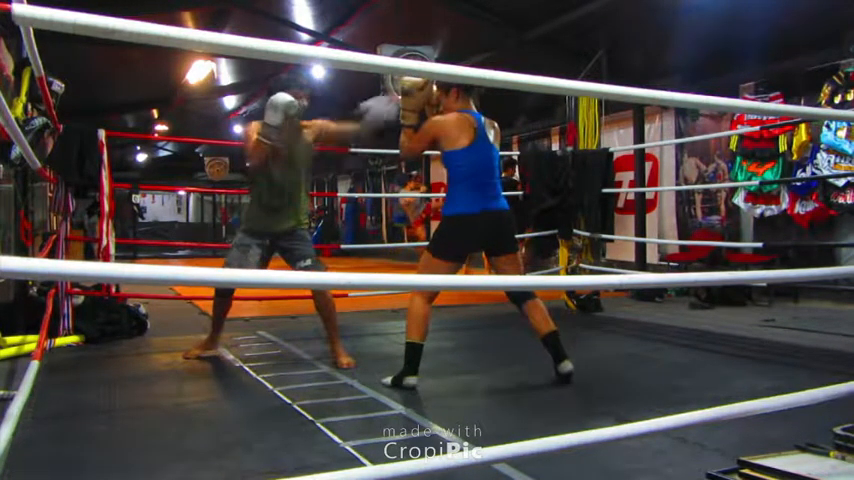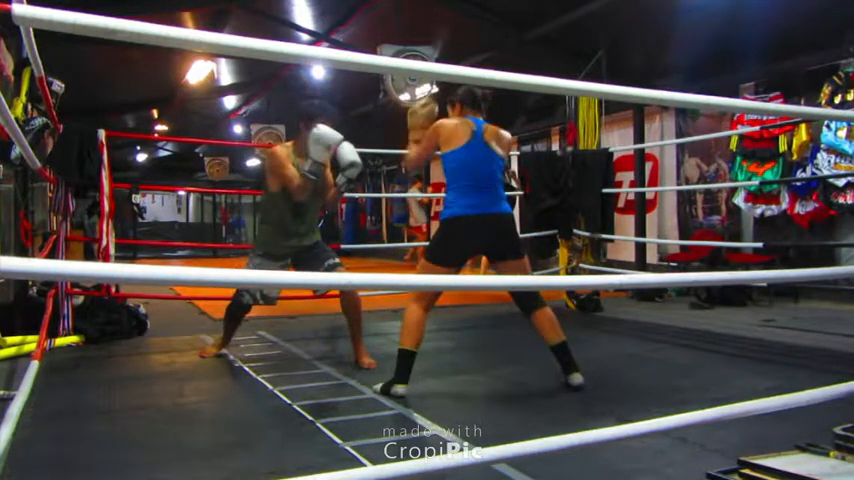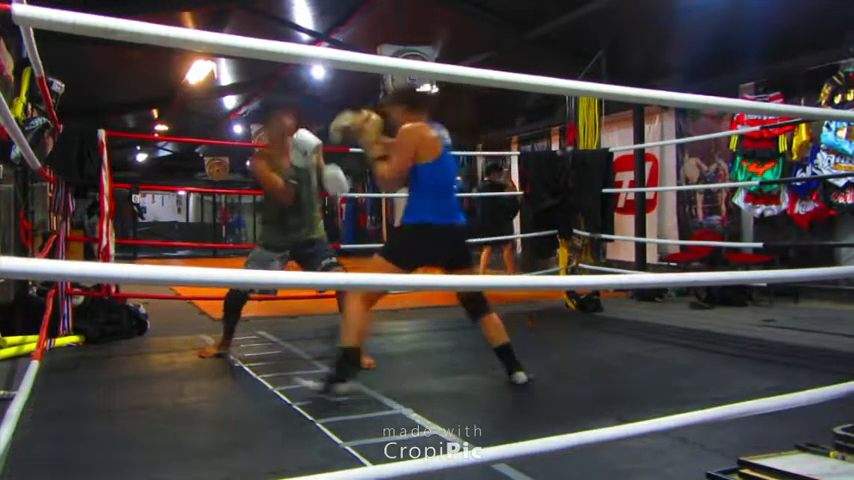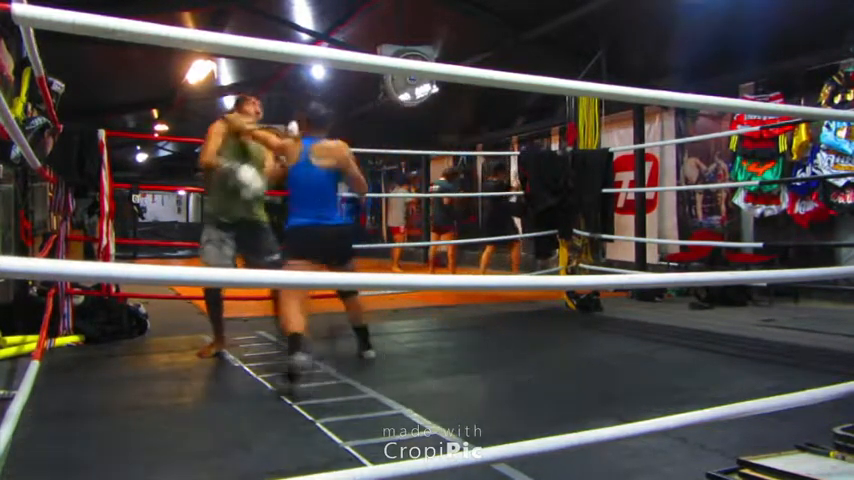
dt=0.5s
person 1, frame 1
left shoulder: (442, 123)
right shoulder: (491, 126)
left elbow: (408, 150)
left wrist: (409, 113)
left hip: (461, 221)
right hip: (498, 218)
left knee: (421, 294)
right knee: (522, 293)
left ankle: (409, 372)
right ankle: (561, 360)
person 1, frame 2
left shoulder: (444, 128)
right shoulder: (502, 136)
left elbow: (411, 163)
left hip: (459, 225)
right hip: (500, 223)
left knee: (418, 302)
right knee: (531, 300)
left ankle: (399, 380)
right ankle: (571, 370)
person 1, frame 3
left shoulder: (411, 132)
right shoulder: (440, 133)
left elbow: (389, 182)
left wrist: (377, 151)
right wrist: (390, 146)
left hip: (419, 230)
right hip: (452, 230)
left knee: (359, 297)
right knee: (476, 304)
left ankle: (341, 375)
right ankle: (515, 369)
person 1, frame 4
left shoulder: (290, 146)
right shoulder: (338, 148)
left elbow: (257, 133)
right elbow: (361, 189)
left wrist: (234, 121)
left hip: (301, 233)
right hip: (337, 231)
left knee: (292, 299)
right knee: (348, 290)
left ankle: (296, 352)
right ankle: (365, 346)
person 2, frame 1
left shoulder: (312, 130)
right shoulder: (257, 128)
left elbow: (353, 129)
right elbow: (255, 158)
right wrist: (273, 122)
left hip: (293, 225)
right hip: (257, 224)
left ankle: (336, 346)
right ankle: (212, 339)
person 2, frame 2
left shoulder: (323, 153)
right shoulder: (279, 154)
left elbow: (329, 202)
right elbow: (299, 193)
left wrist: (347, 177)
right wrist: (317, 161)
left hip: (309, 241)
right hip: (273, 245)
right knee: (242, 299)
left ankle: (359, 349)
right ankle: (223, 341)
person 2, frame 3
left shoulder: (311, 148)
right shoulder: (260, 161)
left elbow: (323, 180)
right elbow: (286, 198)
left wrist: (333, 178)
right wrist: (297, 165)
left hip: (311, 235)
right hip: (275, 239)
right knee: (237, 289)
right ankle: (224, 342)
person 2, frame 4
left shoulder: (261, 143)
right shoulder: (220, 128)
left elbow: (270, 175)
right elbow: (205, 159)
right wrist: (234, 171)
left hip: (253, 218)
right hip: (220, 219)
right ankle: (218, 339)
